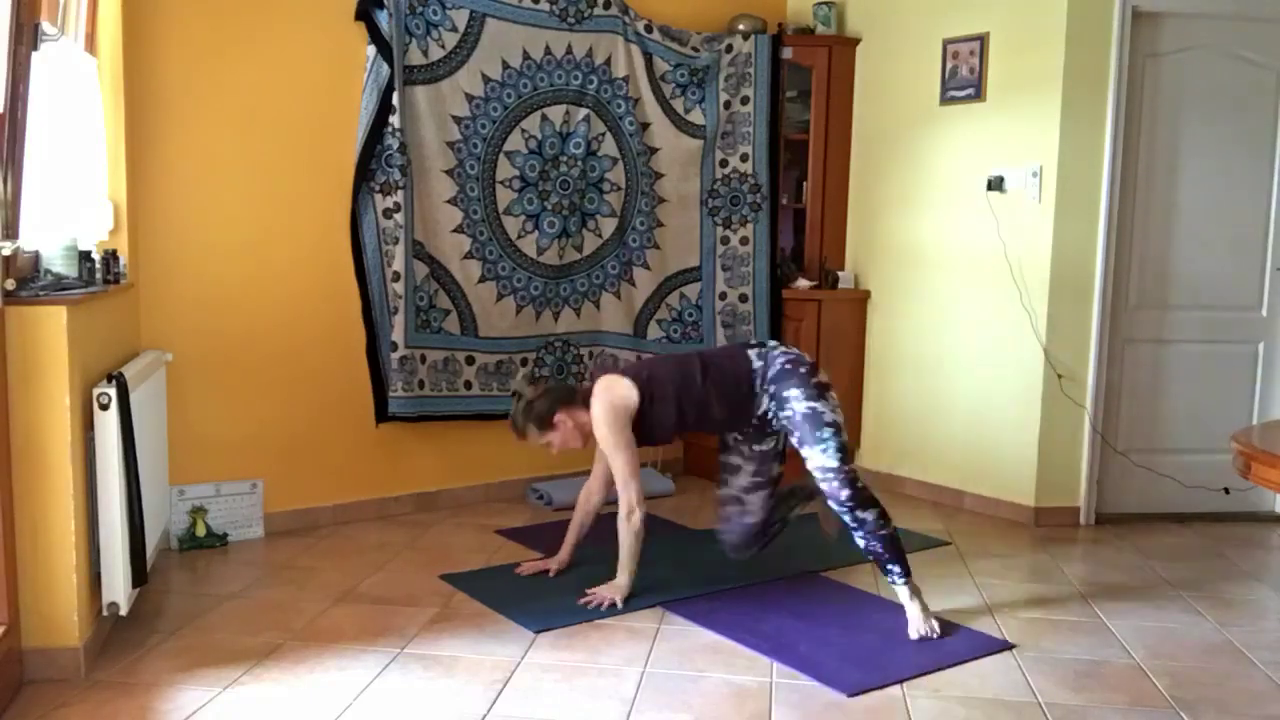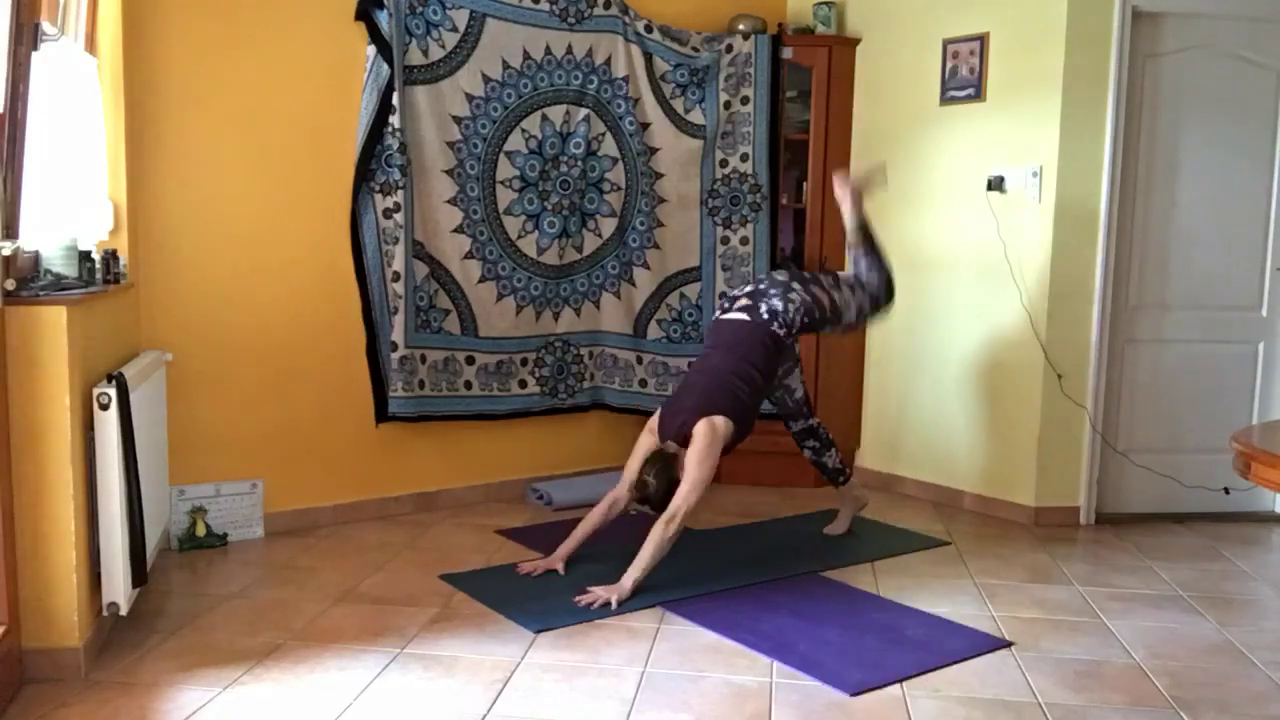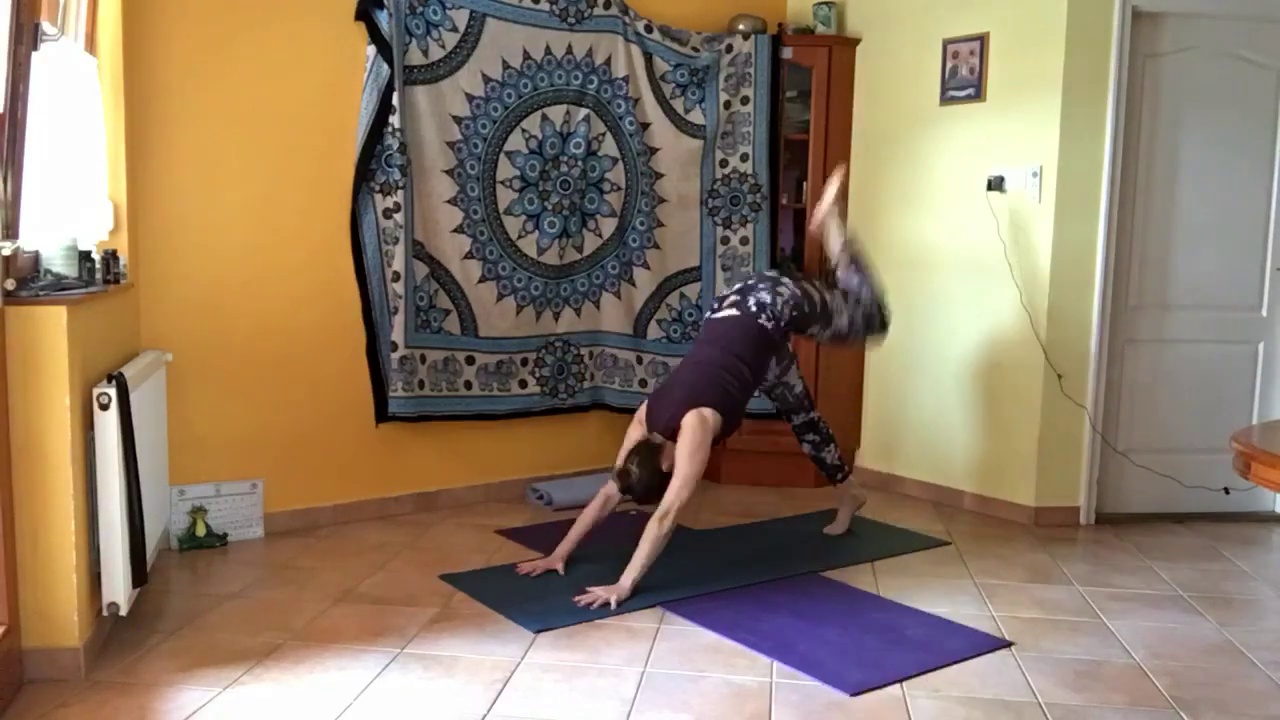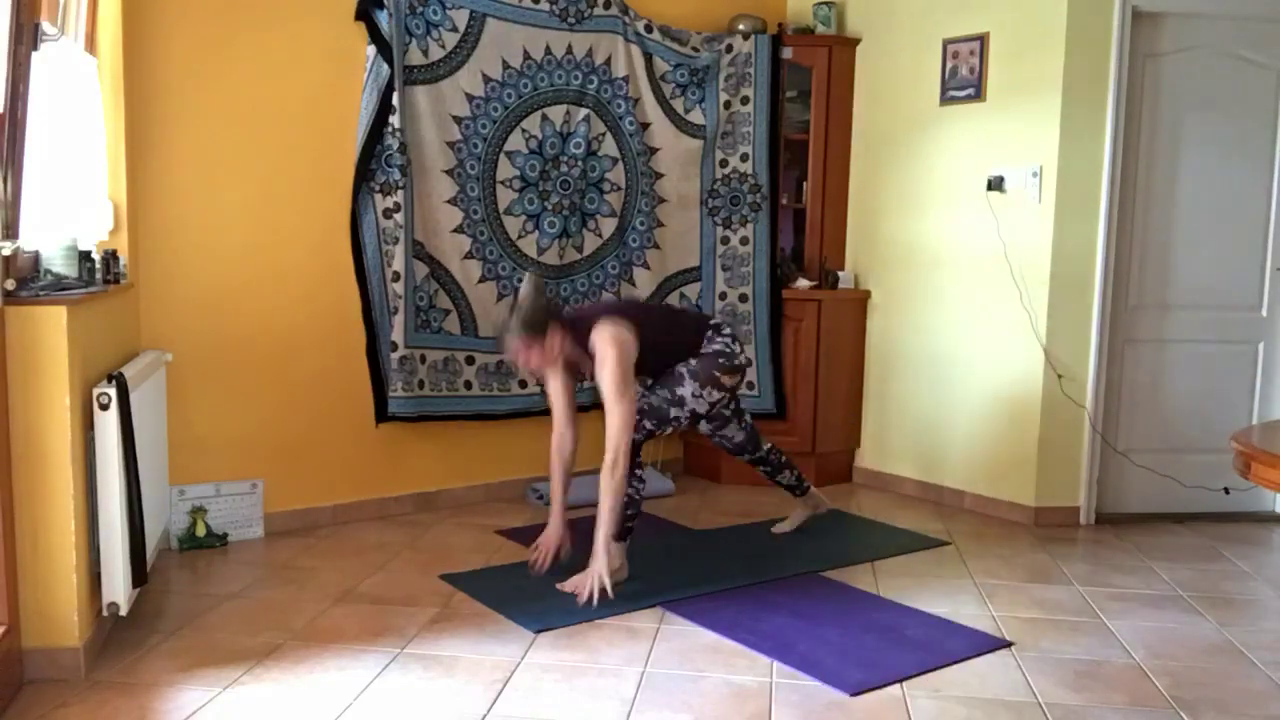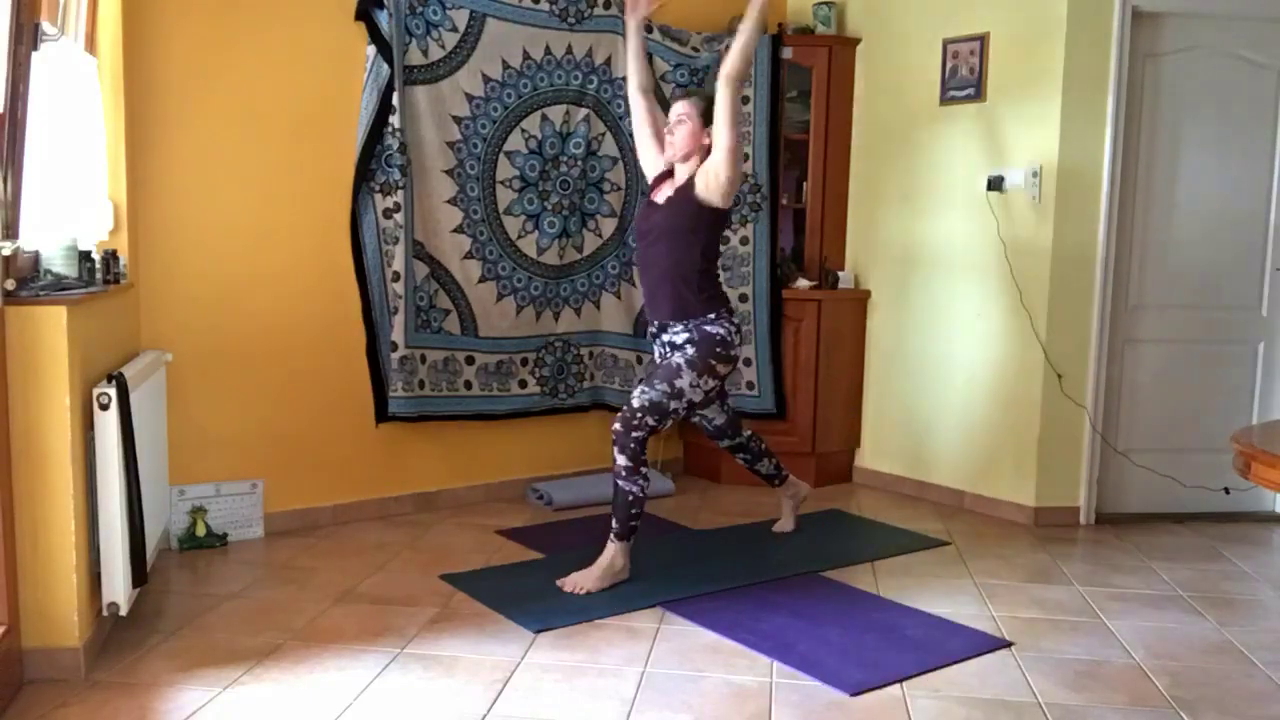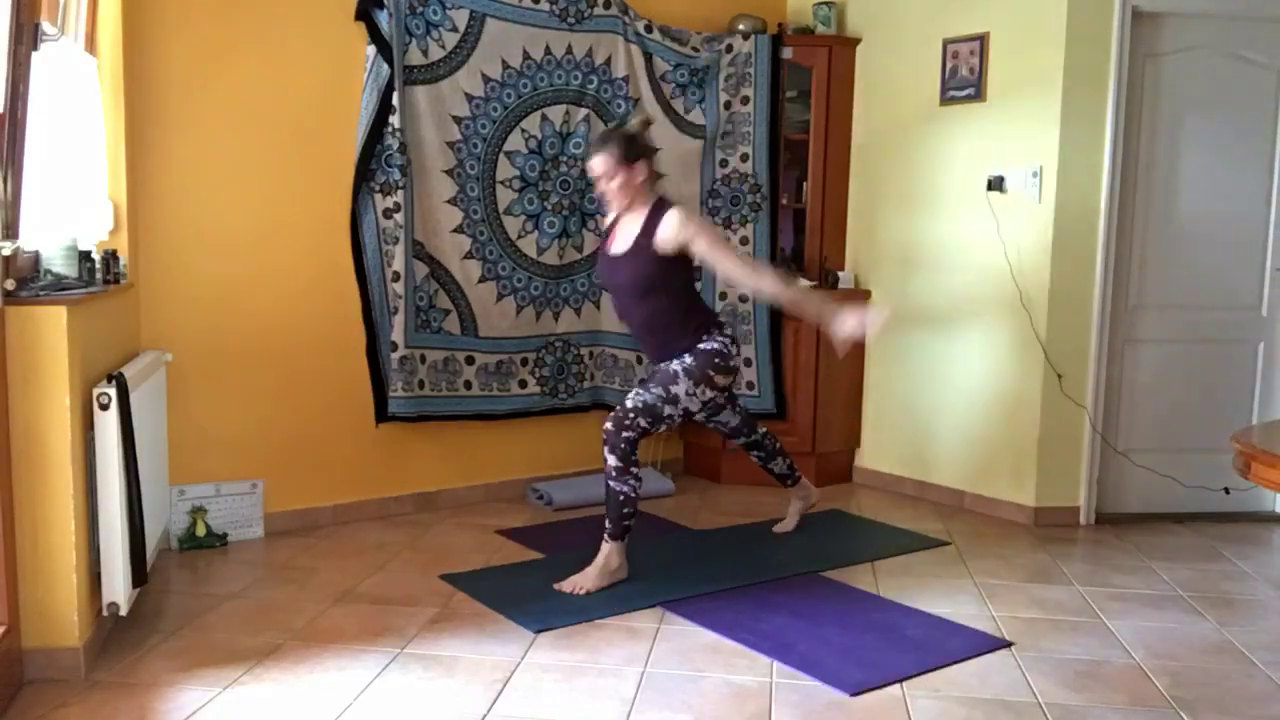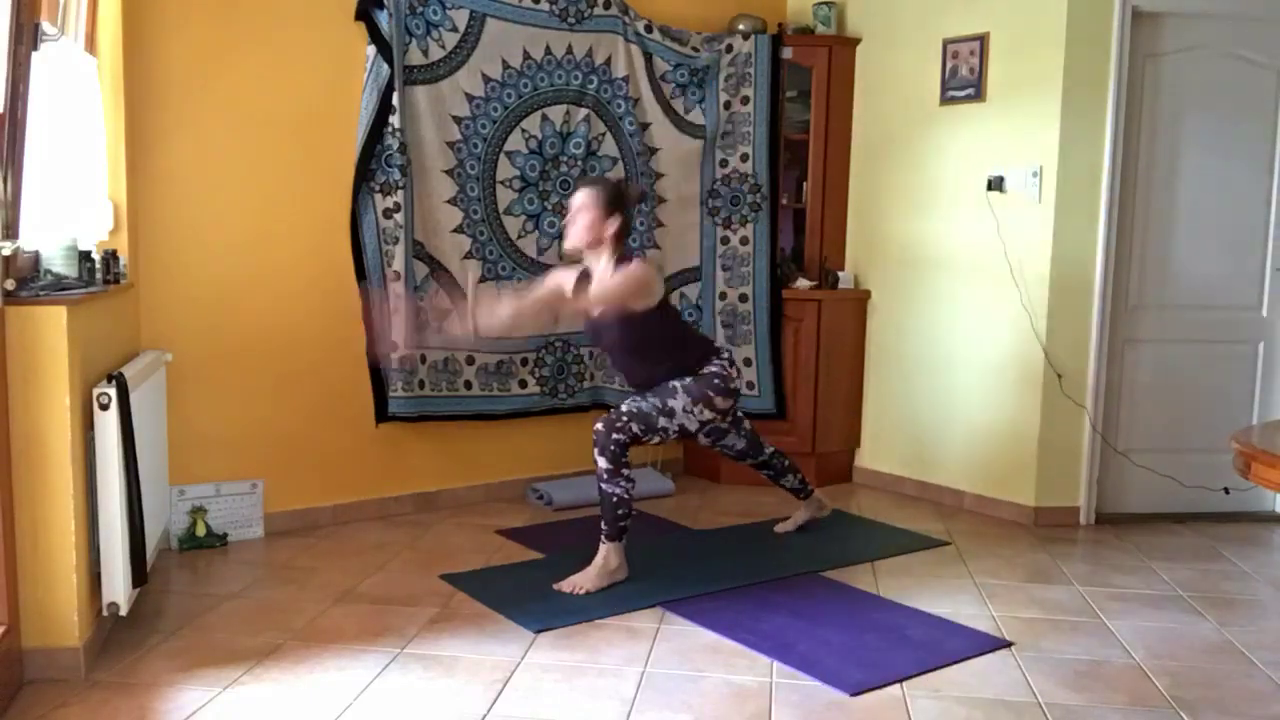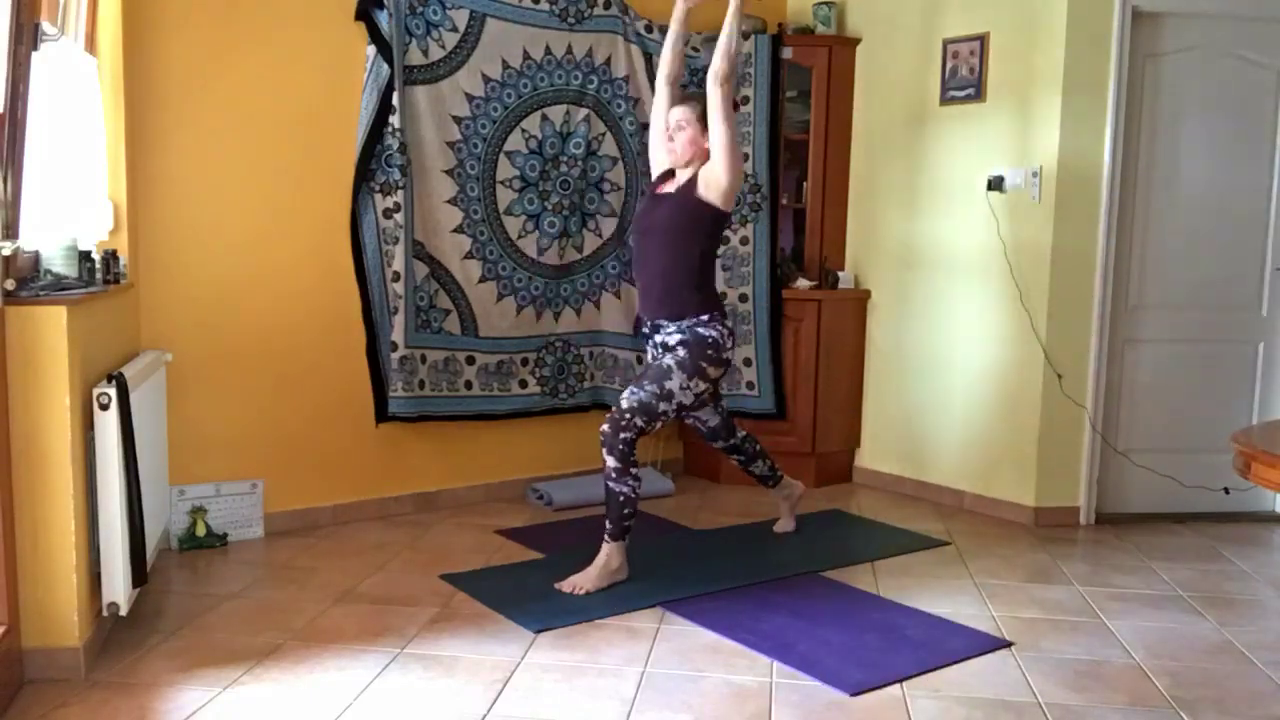
dt=0.1s
person 1, frame 1
left shoulder: (606, 402)
right shoulder: (605, 407)
left elbow: (631, 505)
right elbow: (594, 490)
left wrist: (623, 580)
right wrist: (561, 556)
left hip: (773, 375)
right hip: (738, 414)
left knee: (843, 488)
right knee: (741, 536)
left ankle: (906, 593)
right ankle: (807, 495)
person 1, frame 2
left shoulder: (705, 434)
right shoulder: (660, 432)
left elbow: (673, 520)
right elbow: (617, 497)
left wrist: (624, 586)
right wrist: (560, 555)
right knee: (800, 421)
left ankle: (850, 208)
right ankle: (850, 493)
person 1, frame 3
left shoulder: (694, 424)
right shoulder: (646, 422)
left elbow: (666, 516)
right elbow: (609, 493)
left wrist: (624, 585)
right wrist: (558, 556)
left hip: (768, 305)
right hip: (732, 313)
right knee: (800, 414)
right ankle: (848, 491)
person 1, frame 4
left shoulder: (607, 342)
right shoulder: (560, 341)
left elbow: (616, 453)
right elbow: (564, 435)
left wrist: (602, 550)
right wrist: (556, 521)
left hip: (713, 350)
right hip: (678, 361)
left knee: (633, 434)
right knee: (739, 440)
right ankle: (809, 498)
person 1, frame 5
left shoulder: (714, 180)
right shoulder: (659, 177)
left elbow: (728, 83)
right elbow: (639, 97)
left hip: (704, 335)
right hip: (669, 336)
left knee: (629, 430)
right knee: (723, 430)
left ankle: (617, 556)
right ankle: (790, 490)
person 1, frame 6
left shoulder: (672, 224)
right shoulder: (616, 224)
left elbow: (749, 272)
left wrist: (827, 311)
left hip: (703, 356)
right hip: (670, 360)
left knee: (618, 432)
right knee: (735, 430)
left ankle: (612, 559)
right ankle: (801, 491)
person 1, frame 7
left shoulder: (634, 276)
right shoulder: (579, 275)
left elbow: (565, 305)
right elbow: (531, 303)
left hip: (707, 379)
right hip: (662, 382)
left knee: (612, 437)
right knee: (742, 445)
left ankle: (611, 560)
right ankle: (811, 501)
person 1, frame 8
left shoulder: (719, 181)
right shoulder: (663, 171)
left elbow: (718, 85)
right elbow: (663, 96)
left hip: (696, 336)
right hip: (661, 334)
left knee: (620, 428)
right knee: (714, 429)
left ankle: (612, 557)
right ankle: (784, 487)
